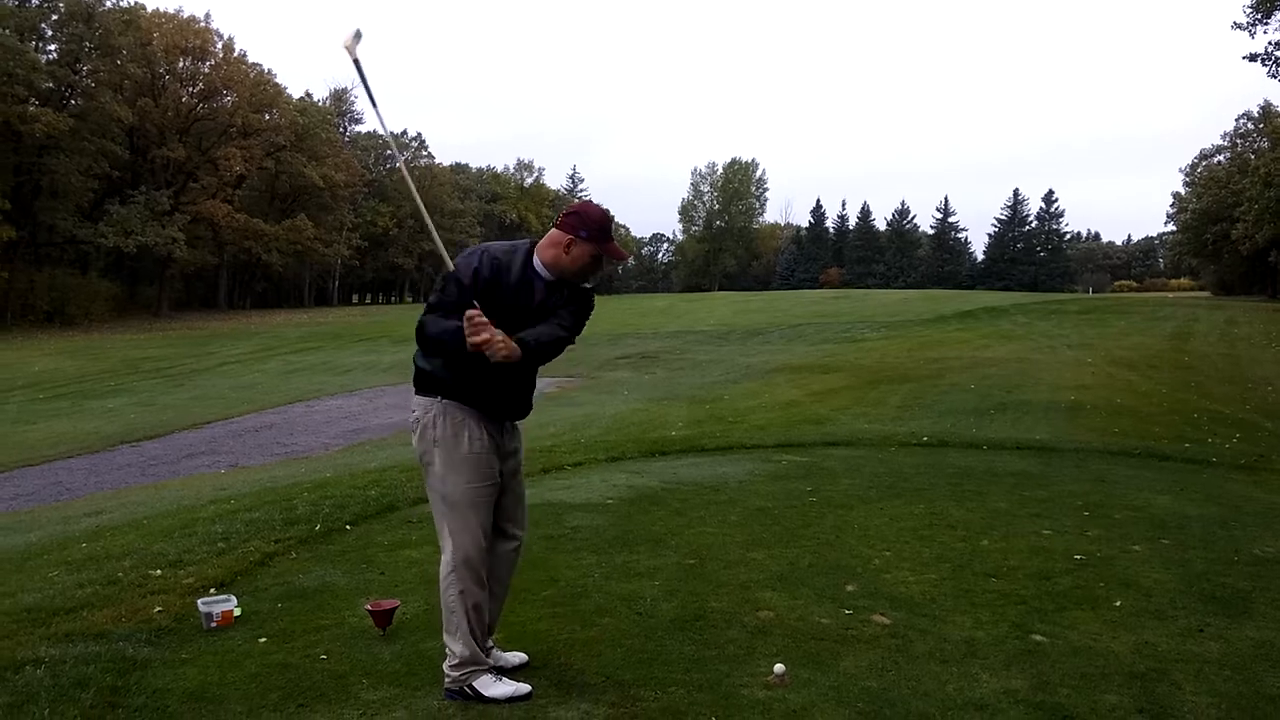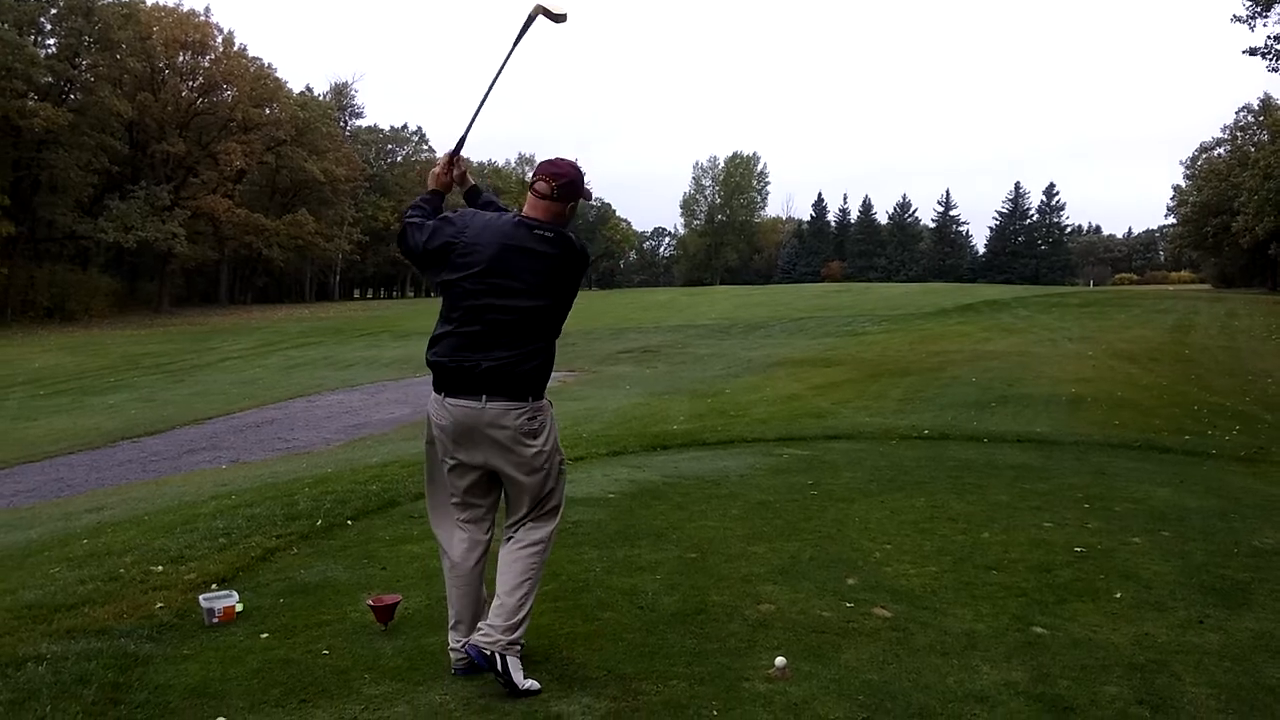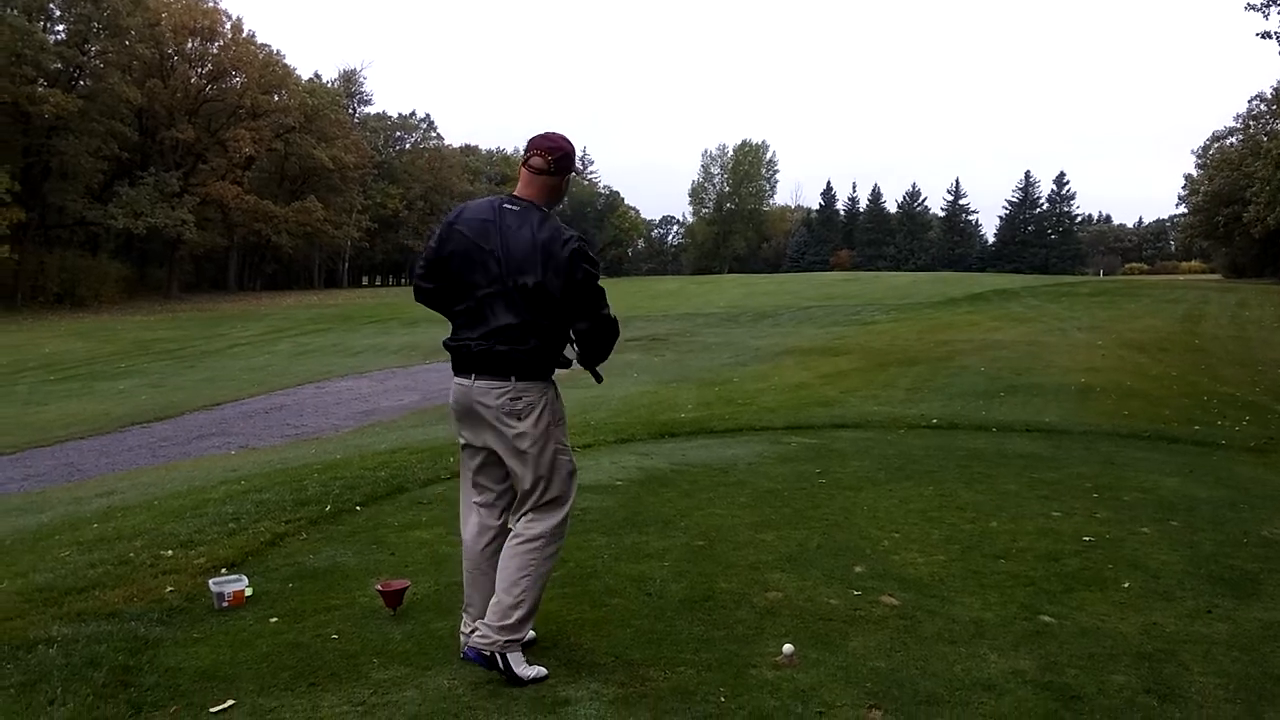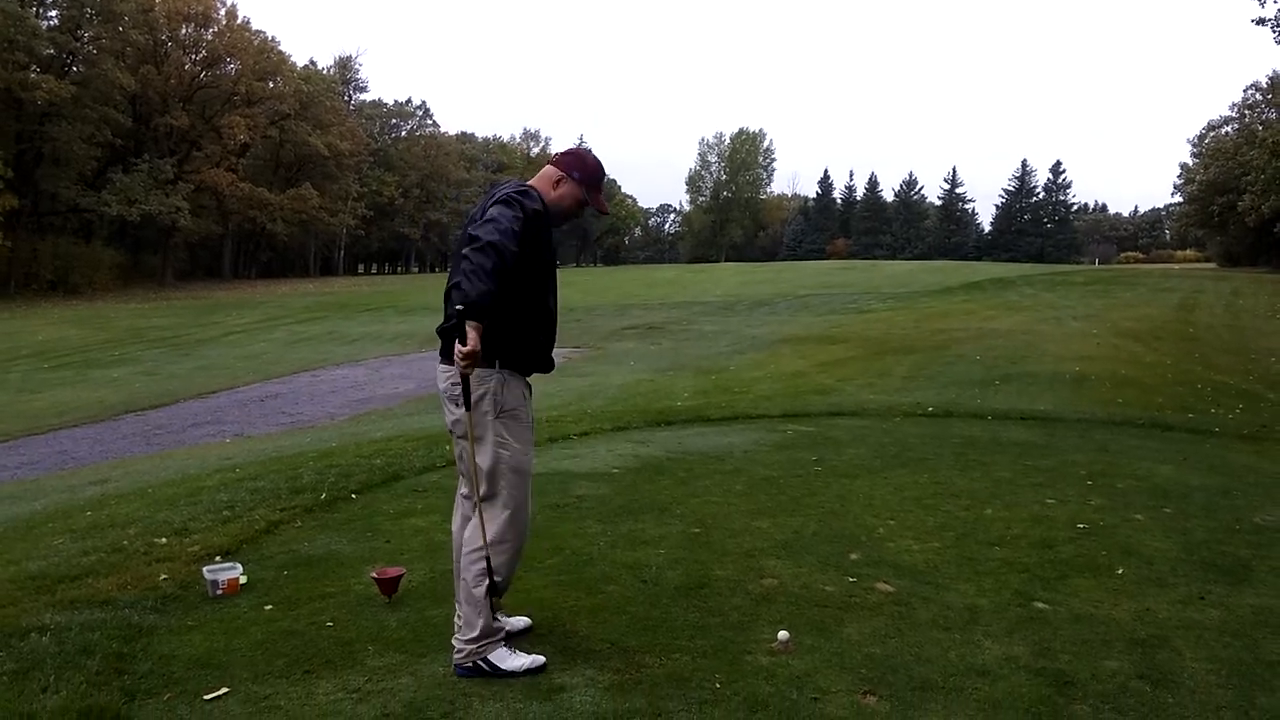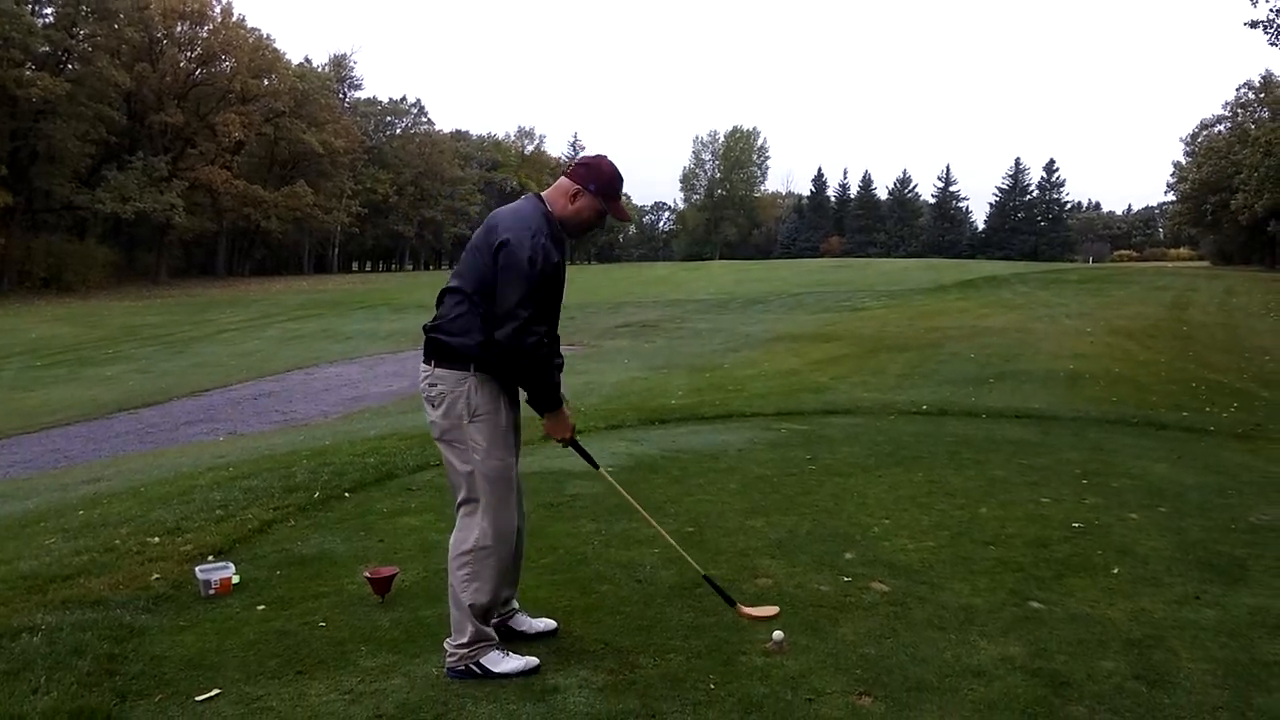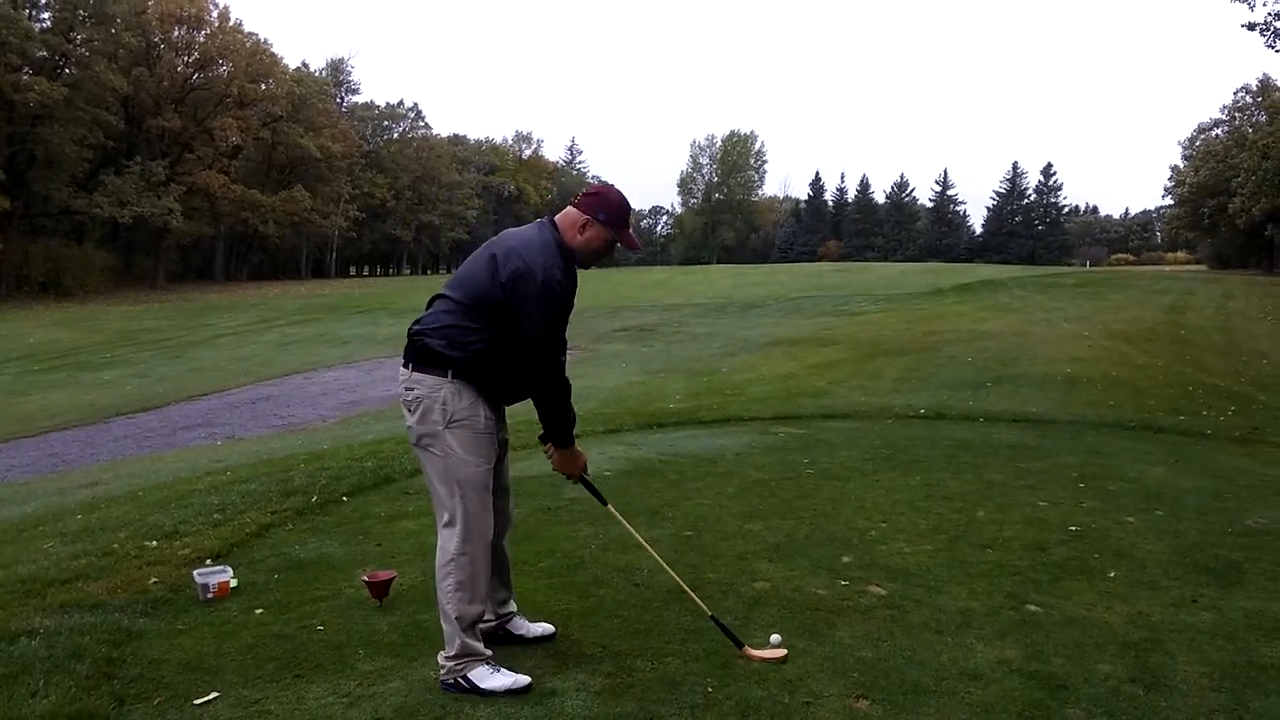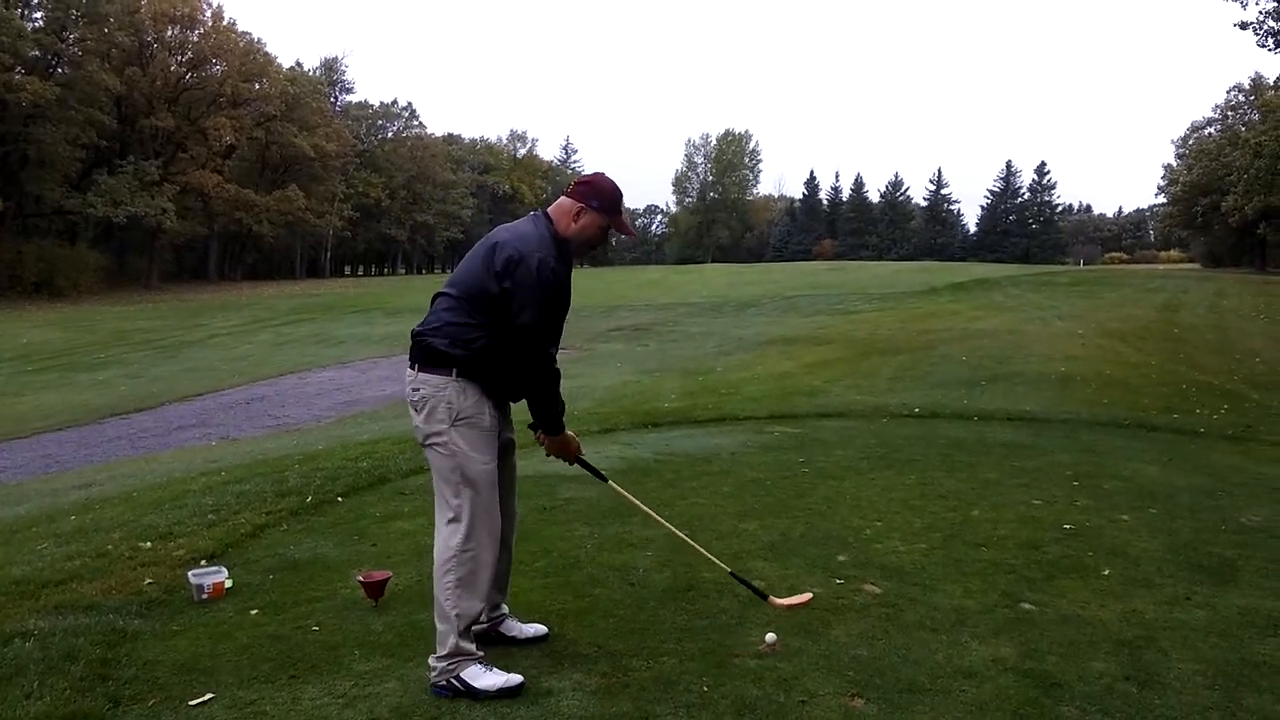
dt=0.7s
person 1, frame 1
left shoulder: (576, 296)
right shoulder: (486, 263)
left elbow: (550, 340)
right elbow: (428, 331)
left wrist: (513, 346)
right wrist: (470, 335)
left hip: (497, 416)
right hip: (451, 413)
left knee: (505, 540)
right knee: (466, 542)
left ankle: (475, 647)
right ankle: (464, 671)
person 1, frame 2
left shoulder: (467, 229)
right shoulder: (571, 257)
left elbow: (411, 239)
left wrist: (435, 192)
right wrist: (471, 190)
left hip: (451, 402)
right hip: (517, 410)
left knee: (462, 525)
right knee: (531, 523)
left ankle: (465, 644)
right ankle: (498, 639)
person 1, frame 3
left shoulder: (462, 219)
right shoulder: (562, 244)
left elbow: (426, 286)
right elbow: (596, 327)
right wrist: (590, 359)
left hip: (467, 383)
right hip: (522, 390)
left knee: (484, 508)
right knee: (542, 513)
left ankle: (478, 627)
right ankle: (497, 638)
person 1, frame 4
left shoulder: (511, 207)
right shoulder: (520, 204)
left elbow: (478, 261)
right elbow: (484, 253)
left wrist: (470, 323)
right wrist: (475, 323)
left hip: (474, 368)
right hip: (488, 373)
left knee: (477, 498)
right knee: (500, 505)
left ankle: (476, 617)
right ankle: (476, 645)
person 1, frame 5
left shoulder: (534, 226)
right shoulder: (528, 234)
left elbow: (533, 323)
right elbow: (520, 328)
left wrist: (546, 394)
right wrist: (550, 404)
left hip: (484, 377)
right hip: (464, 380)
left knee: (505, 503)
right knee: (484, 508)
left ankle: (498, 612)
right ankle: (468, 649)
person 1, frame 6
left shoulder: (539, 248)
right shoulder: (538, 265)
left elbow: (538, 358)
right elbow: (543, 364)
left wrist: (556, 432)
right wrist: (563, 441)
left hip: (470, 384)
right hip: (444, 386)
left knee: (492, 508)
right knee: (466, 520)
left ankle: (495, 614)
right ankle: (462, 661)
person 1, frame 7
left shoulder: (535, 243)
right shoulder: (533, 255)
left elbow: (530, 347)
right elbow: (531, 353)
left wrist: (546, 420)
right wrist: (554, 428)
left hip: (477, 385)
right hip: (450, 385)
left knee: (497, 509)
right knee: (468, 515)
left ankle: (487, 616)
right ankle: (453, 662)
